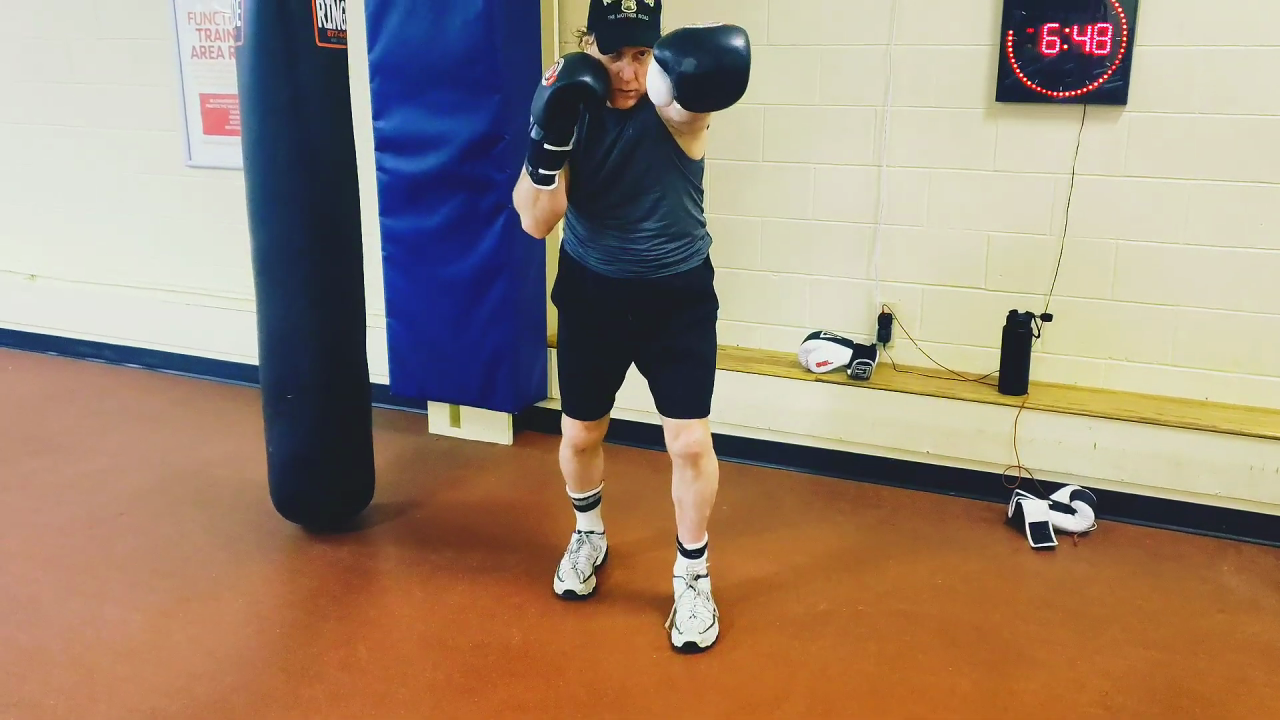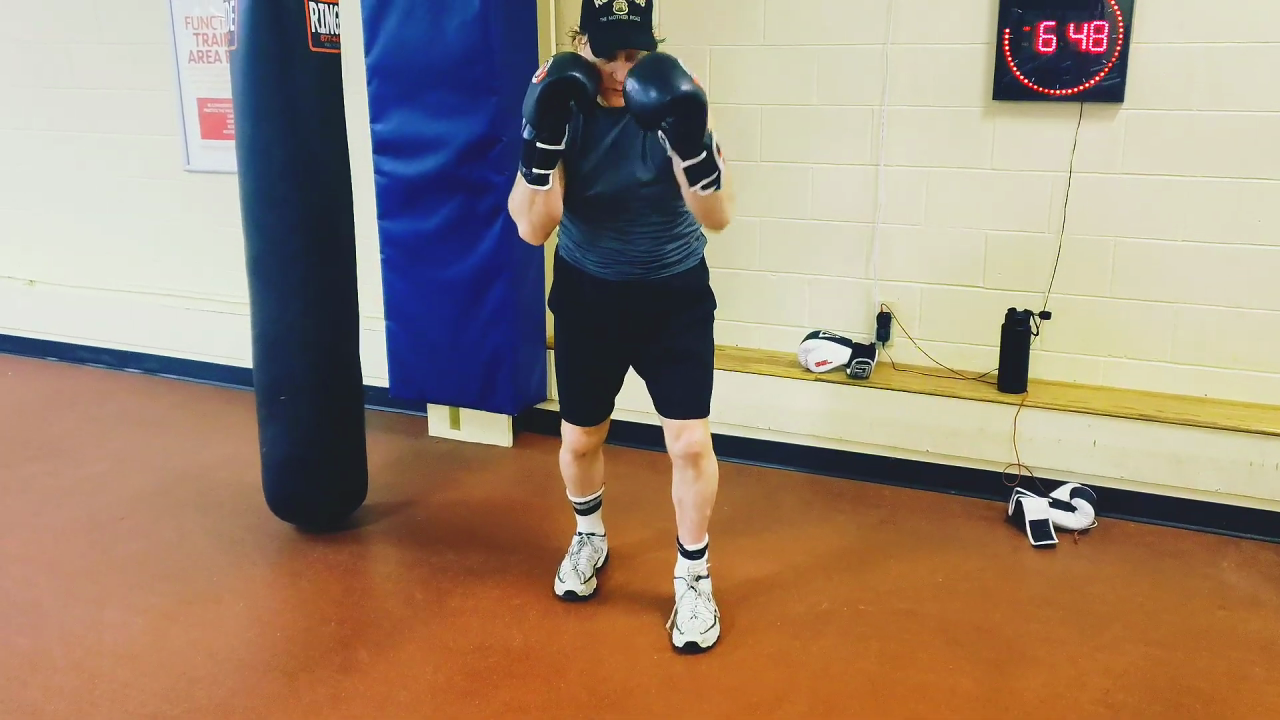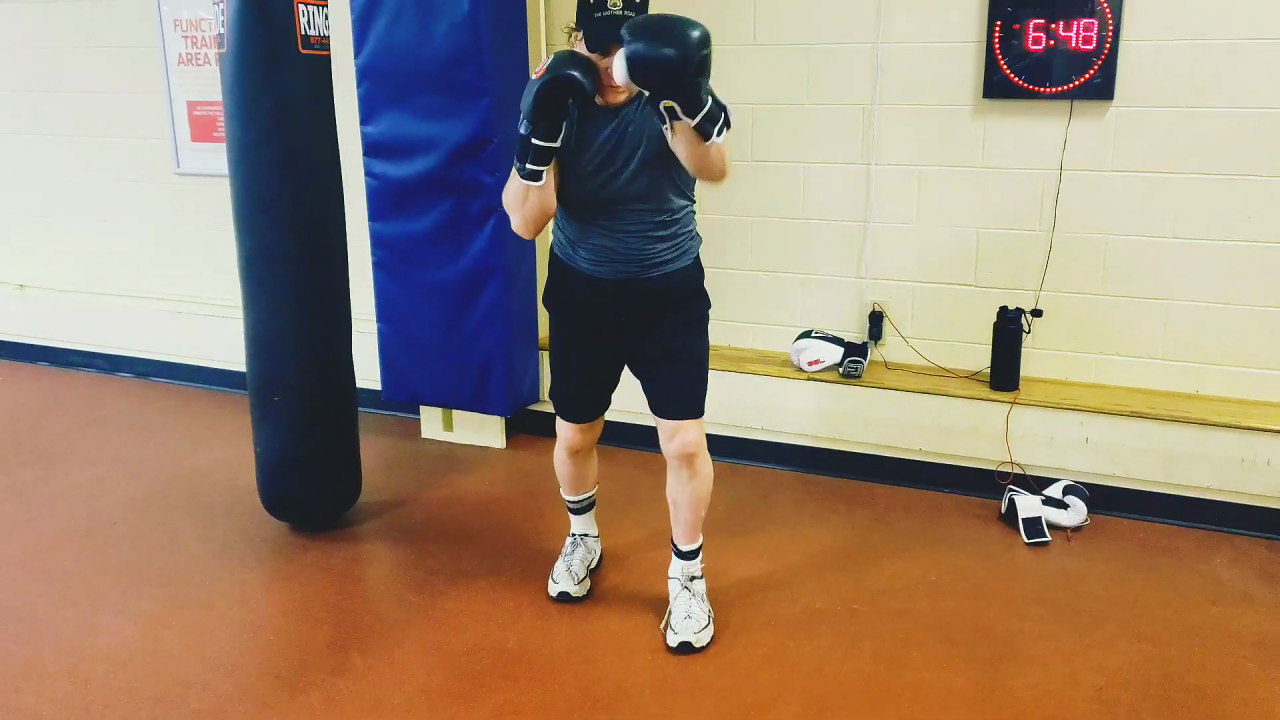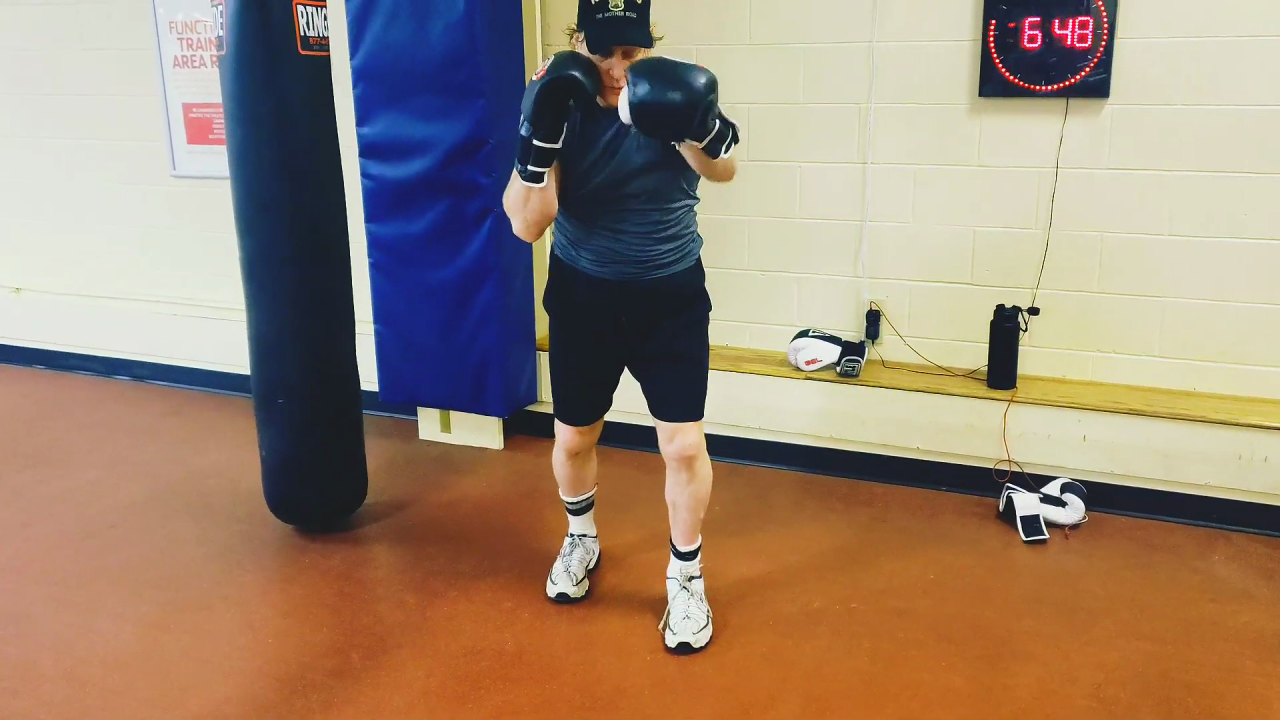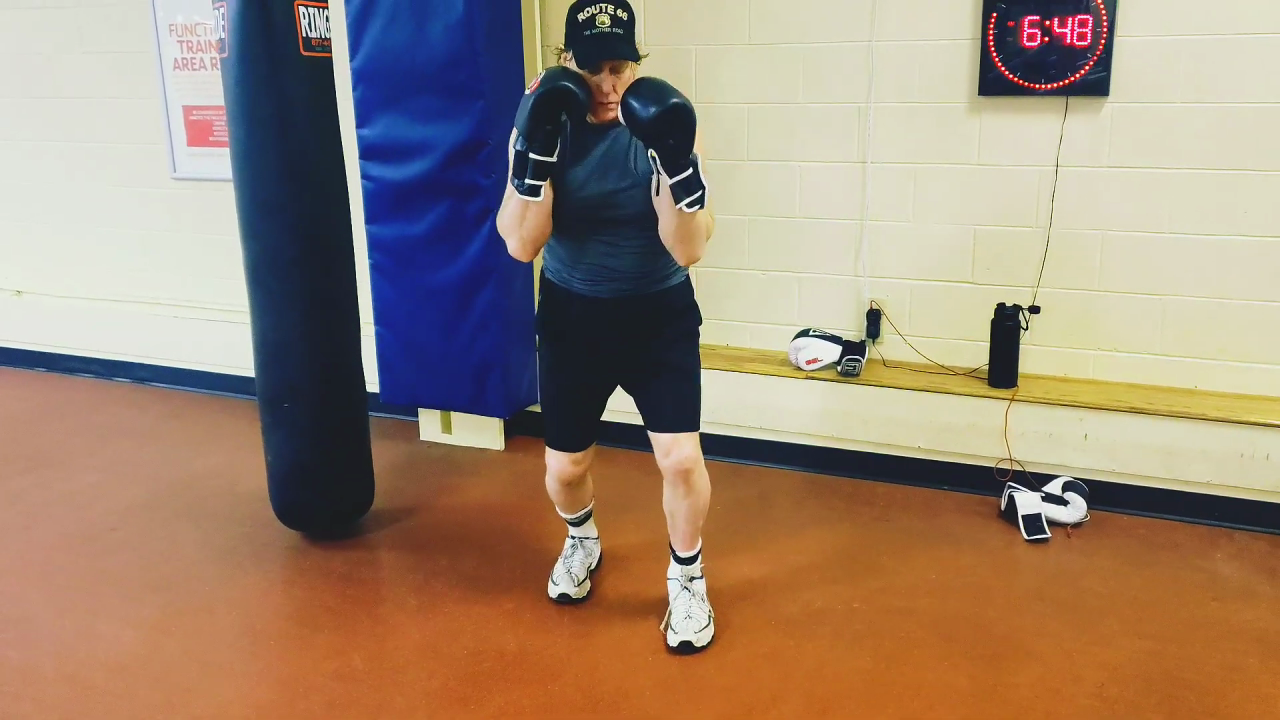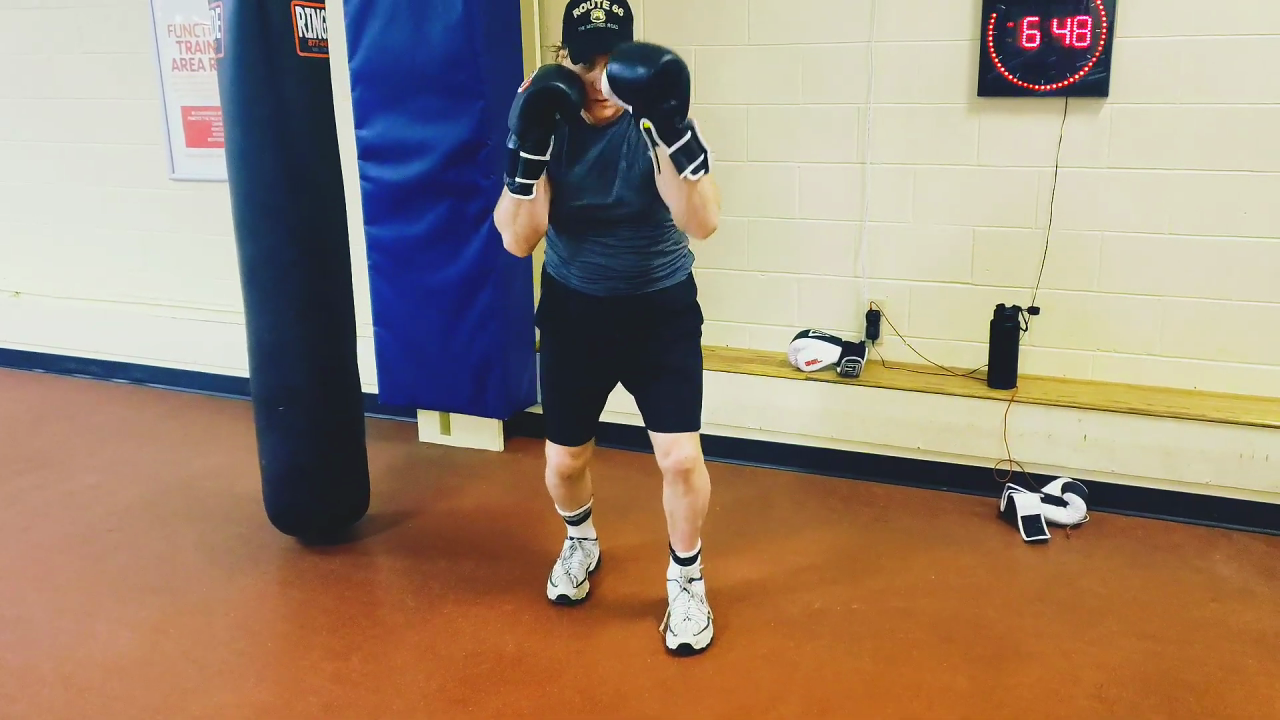
dt=0.5s
person 1, frame 1
left shoulder: (671, 102)
right shoulder: (569, 104)
left elbow: (691, 93)
right elbow: (535, 221)
left wrist: (697, 71)
right wrist: (550, 134)
left hip: (678, 294)
right hip: (592, 293)
left knee: (690, 443)
right knee: (580, 434)
left ankle: (693, 576)
right ankle: (589, 535)
person 1, frame 2
left shoulder: (666, 110)
right shoulder: (563, 108)
left elbow: (716, 217)
right elbow: (533, 228)
left wrist: (691, 135)
right wrist: (541, 136)
left hip: (675, 297)
right hip: (588, 297)
left knee: (690, 443)
right knee: (580, 439)
left ankle: (694, 577)
right ankle: (589, 537)
person 1, frame 3
left shoulder: (666, 99)
right shoulder: (556, 104)
left elbow: (713, 167)
right elbow: (525, 222)
left wrist: (690, 94)
right wrist: (538, 131)
left hip: (669, 296)
right hip: (583, 294)
left knee: (685, 442)
right knee: (574, 434)
left ankle: (687, 576)
right ankle: (583, 537)
person 1, frame 4
left shoulder: (663, 104)
right shoulder: (559, 105)
left elbow: (724, 167)
right elbow: (526, 225)
left wrist: (702, 127)
right wrist: (538, 134)
left hip: (669, 299)
right hip: (582, 297)
left knee: (684, 446)
right knee: (572, 438)
left ankle: (686, 576)
right ankle: (581, 538)
person 1, frame 5
left shoulder: (662, 129)
right shoulder: (541, 128)
left elbow: (689, 250)
right elbow: (521, 245)
left wrist: (677, 161)
right wrist: (536, 148)
left hip: (659, 316)
right hip: (573, 318)
left knee: (682, 461)
right knee: (565, 466)
left ankle: (686, 578)
right ankle: (582, 542)
person 1, frame 6
left shoulder: (656, 122)
right shoulder: (546, 127)
left elbow: (702, 223)
right elbow: (518, 240)
left wrist: (674, 128)
right wrist: (528, 148)
left hip: (661, 313)
right hip: (575, 314)
left knee: (682, 459)
right knee: (564, 459)
left ankle: (685, 580)
right ankle: (580, 542)
